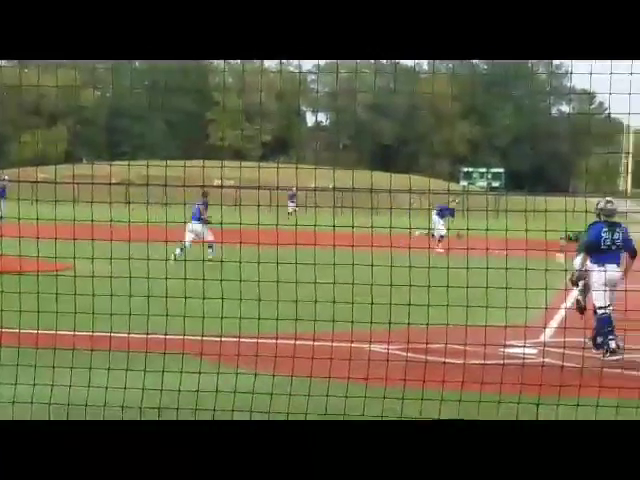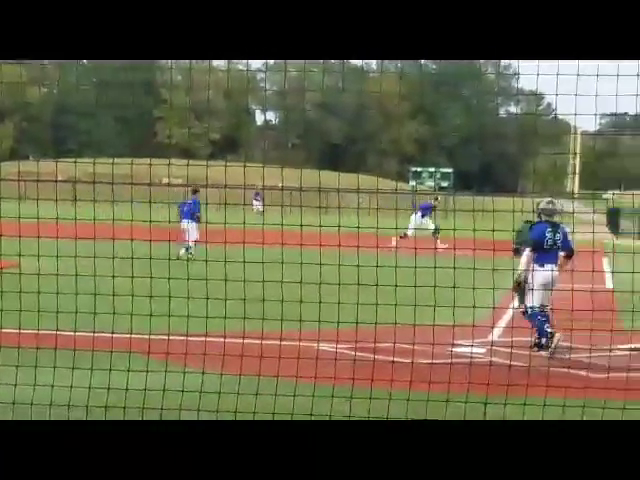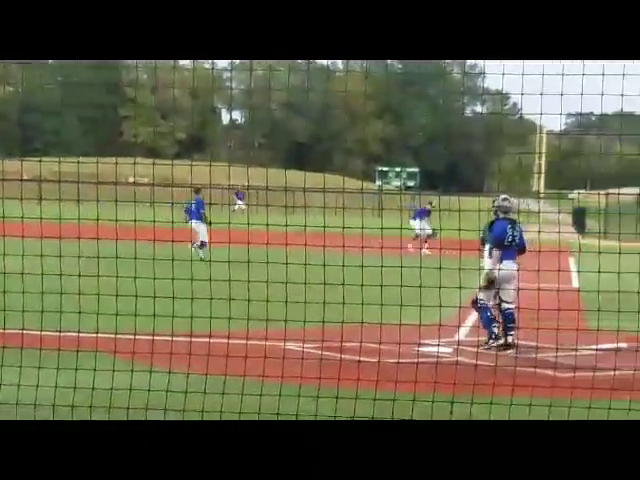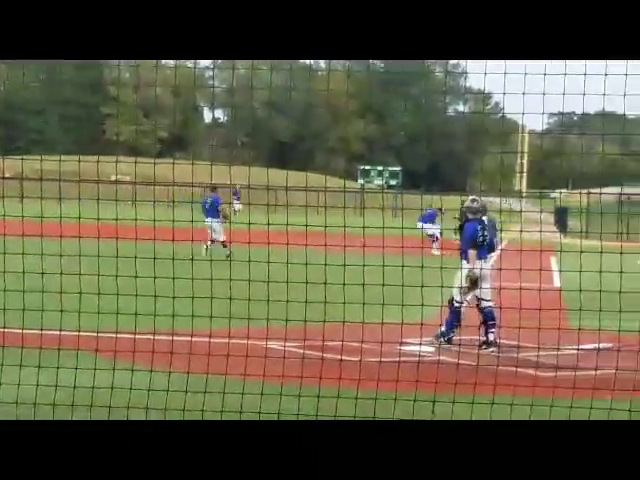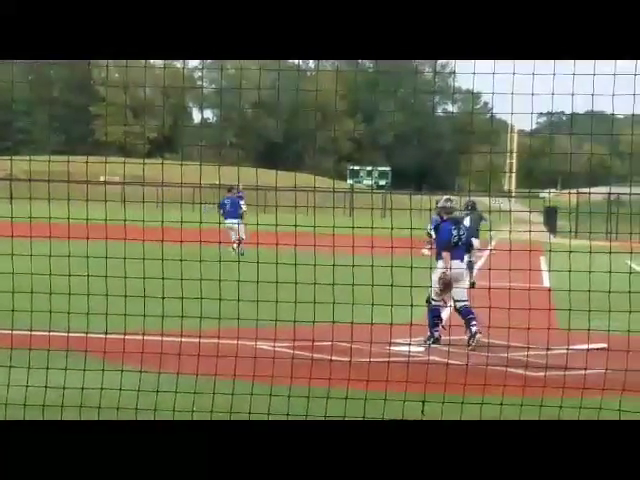
dt=0.2s
person 1, frame 1
left shoulder: (596, 228)
right shoulder: (622, 229)
left elbow: (586, 252)
right elbow: (632, 253)
left wrist: (578, 270)
right wrist: (625, 272)
left hip: (598, 272)
right hip: (615, 272)
left knee: (601, 310)
right knee: (605, 307)
left ankle: (612, 347)
right ankle: (600, 341)
person 1, frame 2
left shoulder: (538, 227)
right shoulder: (561, 229)
left elbow: (531, 251)
right elbow: (569, 253)
left wrist: (522, 272)
right wrist: (558, 268)
left hip: (537, 271)
right hip: (552, 271)
left knee: (531, 310)
right knee: (543, 307)
left ankle: (549, 335)
right ankle: (542, 342)
person 1, frame 3
left shoulder: (498, 224)
right shoulder: (517, 226)
left elbow: (497, 248)
right elbow: (522, 249)
left wrist: (492, 269)
left hip: (497, 267)
right hip: (512, 267)
left knee: (481, 302)
right knee: (508, 305)
left ankle: (494, 335)
right ankle: (510, 340)
person 1, frame 4
left shoulder: (469, 225)
right shoulder: (485, 225)
left elbow: (472, 248)
right elbow: (490, 247)
left wrist: (472, 270)
left hip: (471, 267)
right hip: (484, 266)
left knee: (456, 302)
right knee: (485, 304)
left ankle: (447, 335)
right ankle: (490, 339)
person 1, frame 5
left shoulder: (444, 226)
right shoulder: (461, 225)
left elbow: (445, 250)
right elbow: (468, 247)
left wrist: (444, 272)
left hip: (445, 267)
right hip: (460, 266)
left knee: (435, 301)
right knee: (462, 303)
left ankle: (434, 336)
right ankle: (473, 331)
